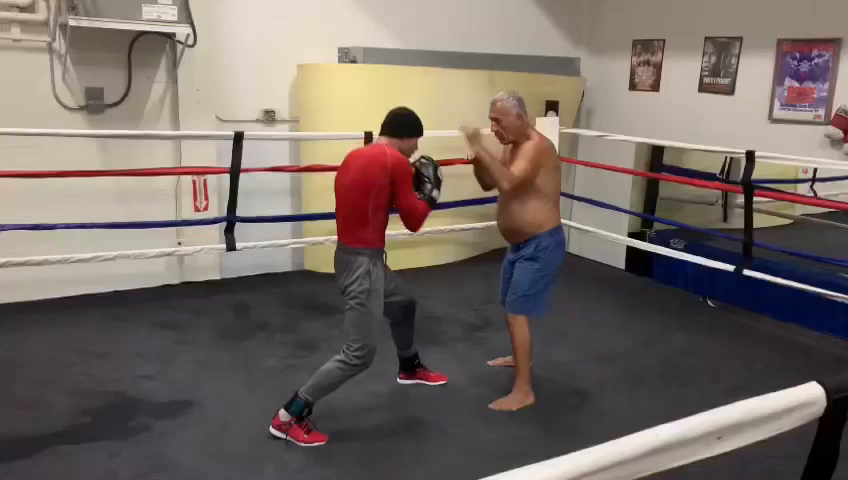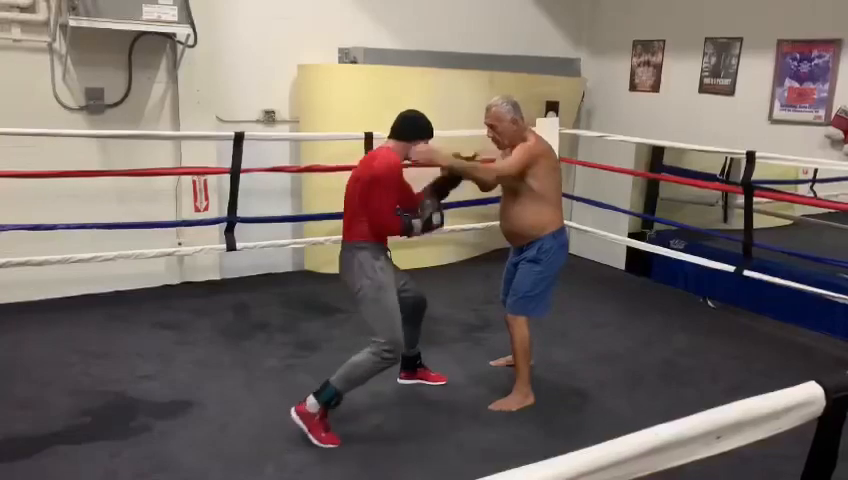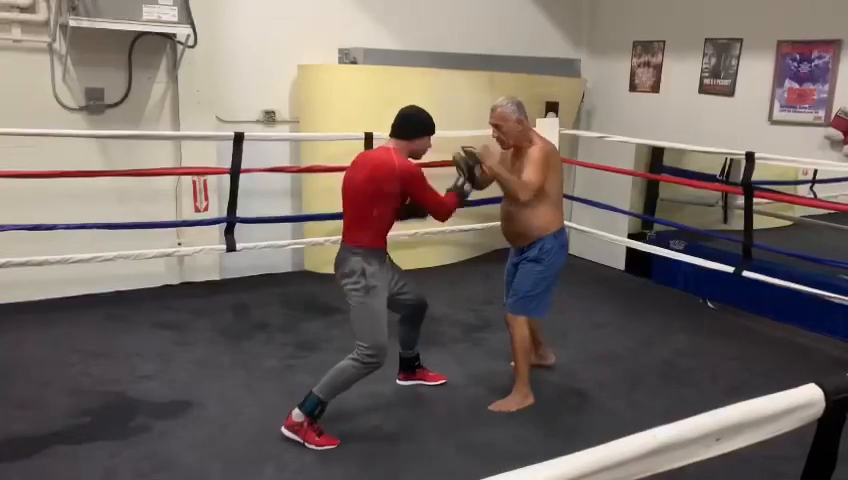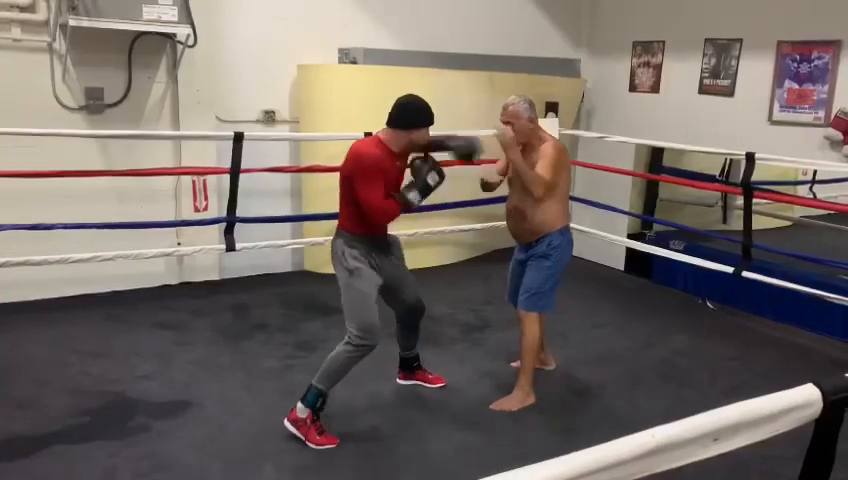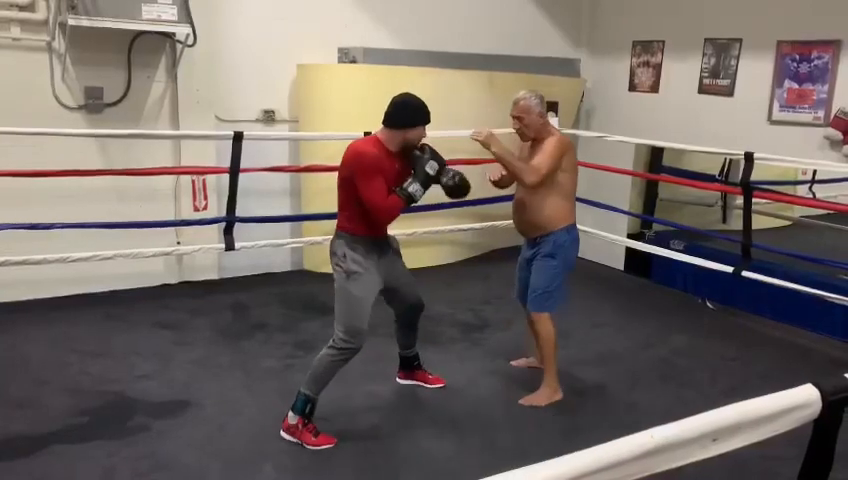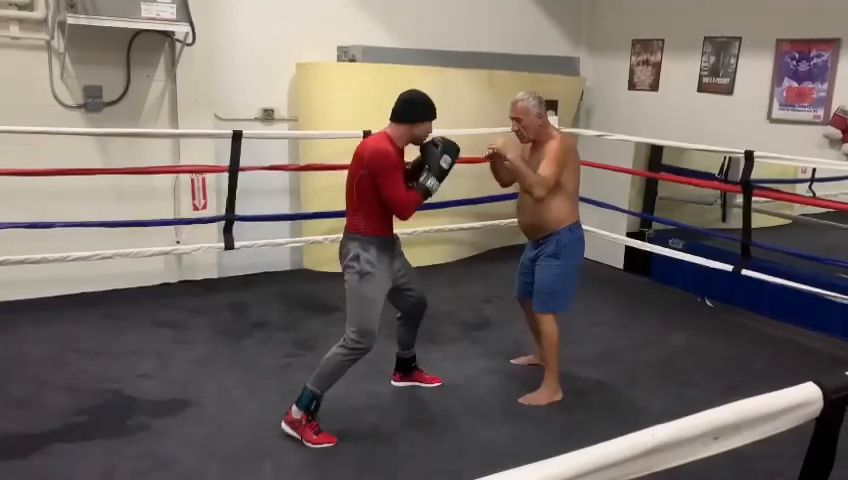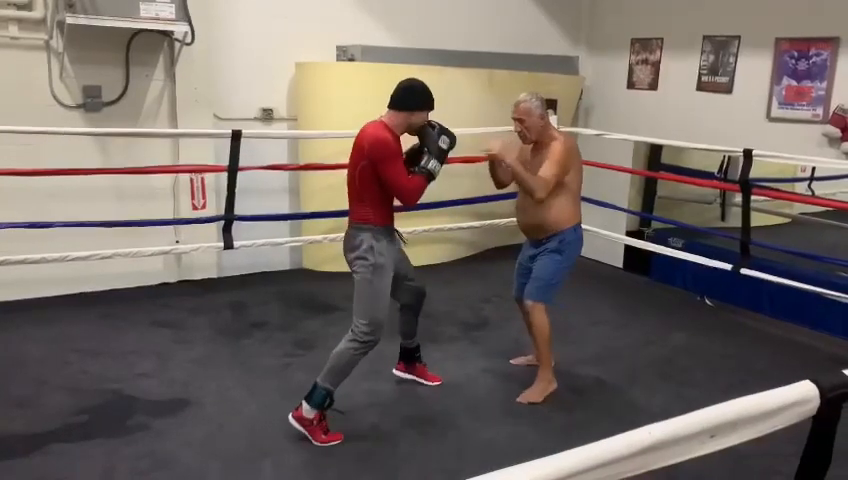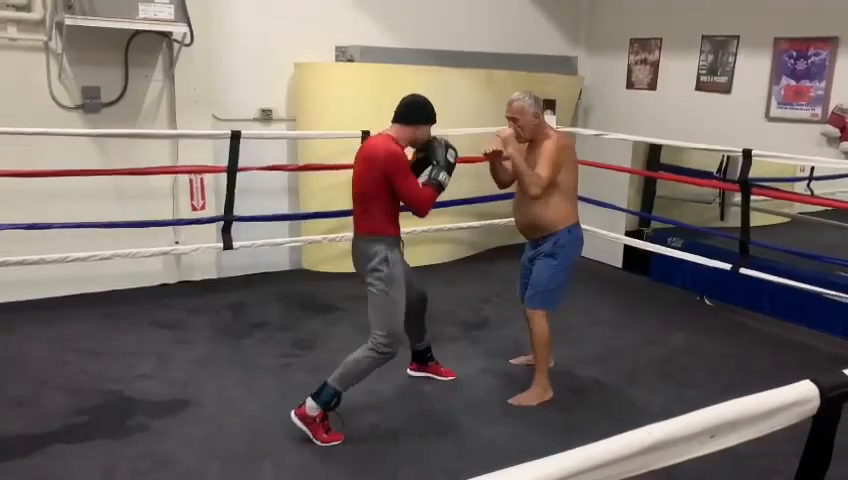
dt=0.2s
person 1, frame 1
left shoulder: (353, 158)
right shoulder: (397, 163)
right elbow: (413, 221)
right wrist: (431, 185)
left hip: (359, 256)
right hip: (362, 263)
left knee: (404, 305)
right knee: (359, 354)
left ankle: (410, 368)
right ankle: (289, 417)
person 1, frame 2
left shoulder: (377, 159)
right shoulder: (388, 166)
left elbow: (414, 202)
right elbow: (386, 224)
left wrist: (450, 179)
right wrist: (426, 220)
left hip: (371, 256)
right hip: (365, 259)
left knee: (414, 302)
right knee: (388, 348)
left ankle: (412, 368)
right ankle: (313, 407)
person 1, frame 3
left shoulder: (367, 159)
right shoulder: (402, 168)
right elbow: (442, 211)
left wrist: (407, 207)
right wrist: (465, 182)
left hip: (375, 258)
right hip: (361, 264)
left knee: (414, 304)
right knee: (371, 354)
left ankle: (409, 369)
right ankle: (300, 418)
person 1, frame 4
left shoulder: (397, 147)
right shoulder: (364, 154)
left elbow: (424, 148)
right elbow: (379, 213)
left wrist: (450, 144)
right wrist: (420, 187)
left hip: (383, 245)
right hip: (354, 249)
left knee: (412, 306)
right knee: (364, 337)
left ankle: (409, 369)
right ankle: (304, 412)
person 1, frame 5
left shoulder: (396, 152)
right shoulder: (364, 154)
left elbow: (398, 185)
right elbow: (385, 211)
left wrist: (439, 174)
right wrist: (419, 177)
left hip: (382, 246)
right hip: (354, 250)
left knee: (411, 304)
right knee: (348, 339)
left ankle: (409, 369)
right ankle: (296, 419)
person 1, frame 6
left shoulder: (390, 147)
right shoulder: (380, 151)
left elbow: (397, 185)
right elbow: (404, 208)
left wrist: (425, 162)
right wrist: (434, 171)
left hip: (385, 246)
right hip: (364, 251)
left knee: (415, 304)
right knee: (359, 339)
left ankle: (406, 370)
right ankle: (300, 414)
person 1, frame 7
left shoulder: (380, 133)
right shoulder: (379, 139)
left elbow: (395, 172)
right elbow: (407, 194)
left wrist: (421, 150)
right wrist: (435, 156)
left hip: (384, 236)
right hip: (369, 240)
left knee: (413, 294)
right knee: (367, 332)
left ankle: (409, 362)
right ankle: (309, 411)
person 1, frame 8
left shoulder: (372, 145)
right shoulder: (392, 152)
right elbow: (421, 205)
left wrist: (419, 162)
right wrist: (443, 167)
left hip: (369, 243)
right hip: (381, 250)
left knee: (416, 298)
right knee: (385, 344)
left ankle: (422, 361)
right ankle: (313, 409)
person 2, frame 1
left shoulder: (535, 147)
right shoulder: (513, 147)
left elbow: (508, 182)
right elbow: (489, 184)
left wrist: (481, 148)
right wrist: (480, 163)
left hip: (542, 244)
right hip: (520, 243)
left knee: (517, 313)
right knee: (510, 304)
left ankle: (523, 391)
right ankle: (519, 357)
person 2, frame 2
left shoulder: (533, 149)
right shoulder: (512, 148)
left elbow: (488, 175)
right elbow: (488, 181)
left wrist: (435, 158)
right wrist: (468, 167)
left hip: (545, 246)
right hip: (524, 244)
left knee: (516, 314)
right knee: (510, 304)
left ankle: (522, 392)
right ankle: (520, 356)
person 2, frame 3
left shoulder: (539, 151)
right shoulder: (508, 149)
left elbow: (524, 196)
right elbow: (481, 182)
left wrist: (496, 163)
right wrist: (476, 164)
left hip: (545, 247)
right hip: (522, 245)
left knee: (516, 313)
right knee: (522, 306)
left ankle: (522, 392)
right ankle: (542, 353)
person 2, frame 4
left shoulder: (550, 148)
right shoulder: (516, 148)
left elbow: (538, 190)
right elbow: (497, 176)
left wrist: (508, 151)
right wrist: (490, 178)
left hip: (550, 244)
right hip: (525, 242)
left knee: (528, 311)
right knee: (521, 304)
left ankle: (524, 391)
right ankle: (543, 357)
person 2, frame 5
left shoulder: (557, 143)
right shoulder: (528, 143)
left elbow: (530, 178)
right elbow: (512, 177)
left wrist: (497, 148)
right wrist: (498, 177)
left hip: (556, 241)
right hip: (534, 240)
left knee: (539, 310)
right knee: (526, 300)
left ankle: (551, 387)
right ankle: (541, 356)
person 2, frame 6
left shoulder: (558, 145)
right shoulder: (528, 145)
left elbow: (539, 190)
right elbow: (506, 180)
left wrist: (513, 158)
right wrist: (497, 161)
left hip: (561, 241)
right hip: (537, 239)
left knee: (544, 311)
right knee: (525, 298)
left ankle: (551, 386)
right ankle: (542, 353)
person 2, frame 7
left shoulder: (560, 146)
right shoulder: (527, 146)
left elbow: (539, 191)
right elbow: (502, 182)
left wrist: (512, 161)
right wrist: (496, 161)
left hip: (560, 240)
right hip: (535, 239)
left knee: (534, 303)
right knee: (523, 298)
left ankle: (545, 379)
right ankle: (541, 354)
person 2, frame 8
left shoulder: (555, 145)
right shoulder: (527, 144)
left elbow: (534, 188)
right elbow: (505, 182)
left wrist: (513, 153)
right wrist: (496, 161)
left hip: (560, 241)
right hip: (536, 240)
left knee: (535, 309)
right knee: (528, 302)
left ankle: (541, 386)
right ankle: (540, 354)
